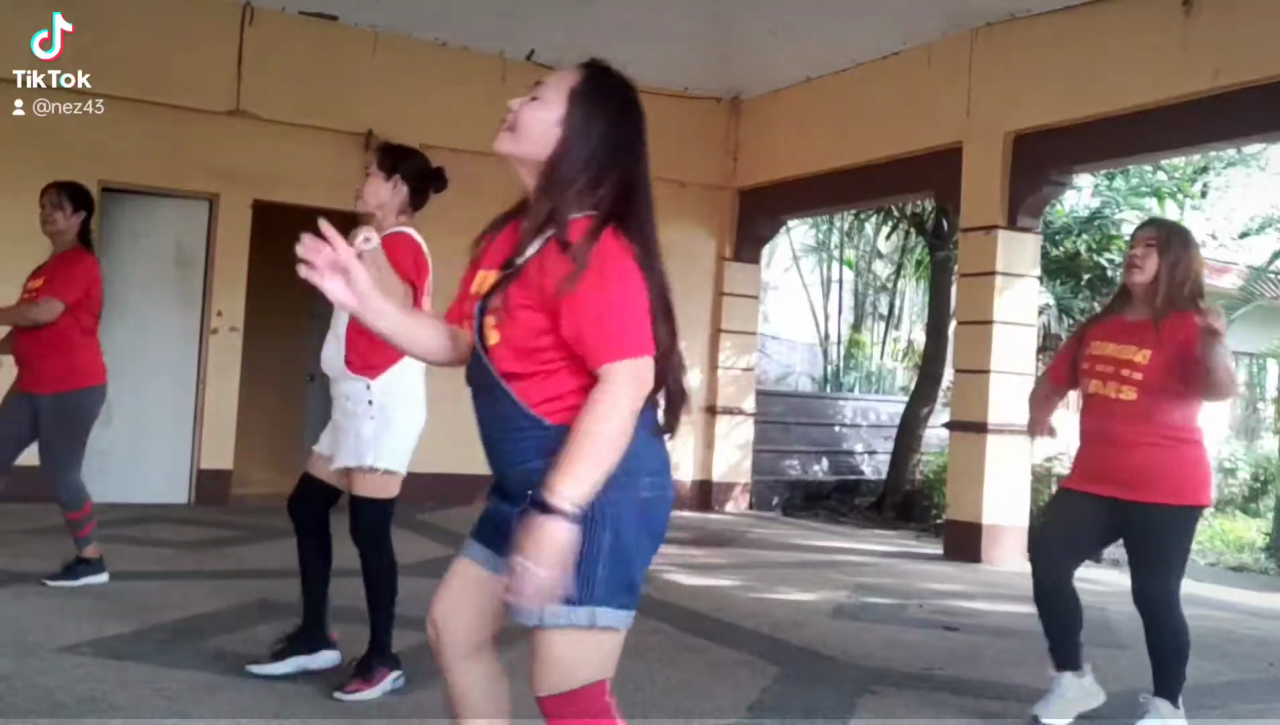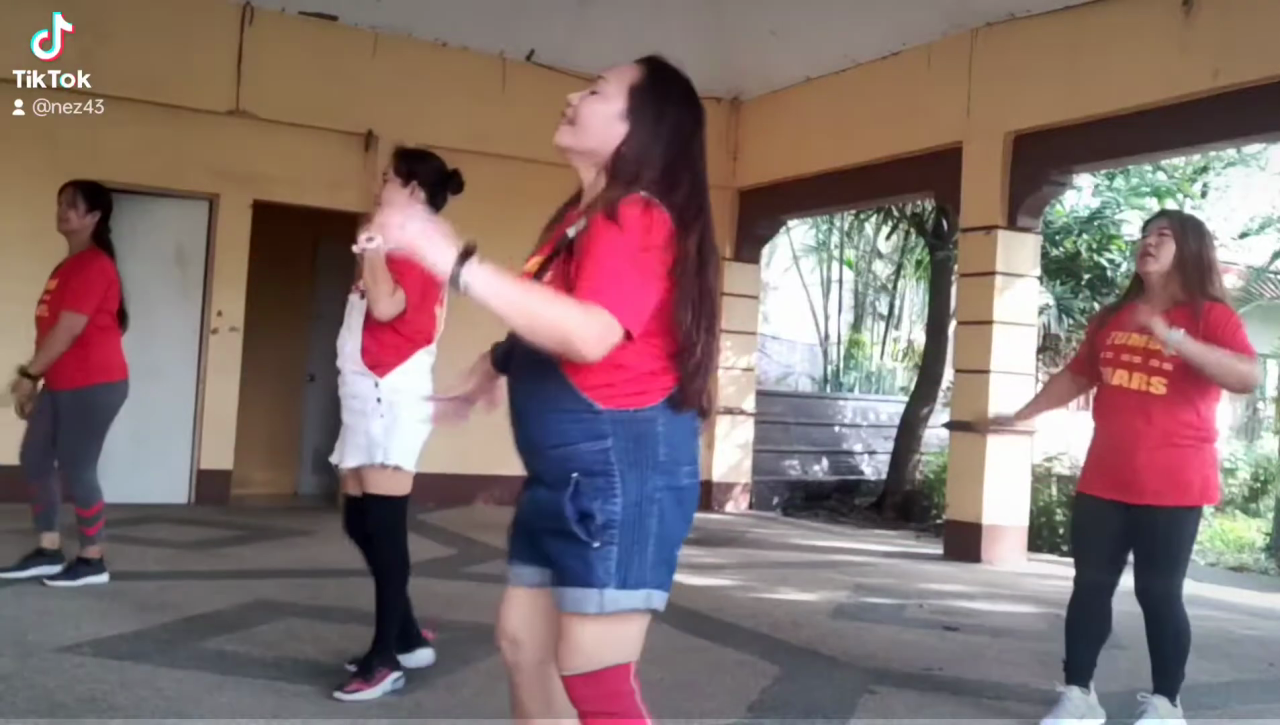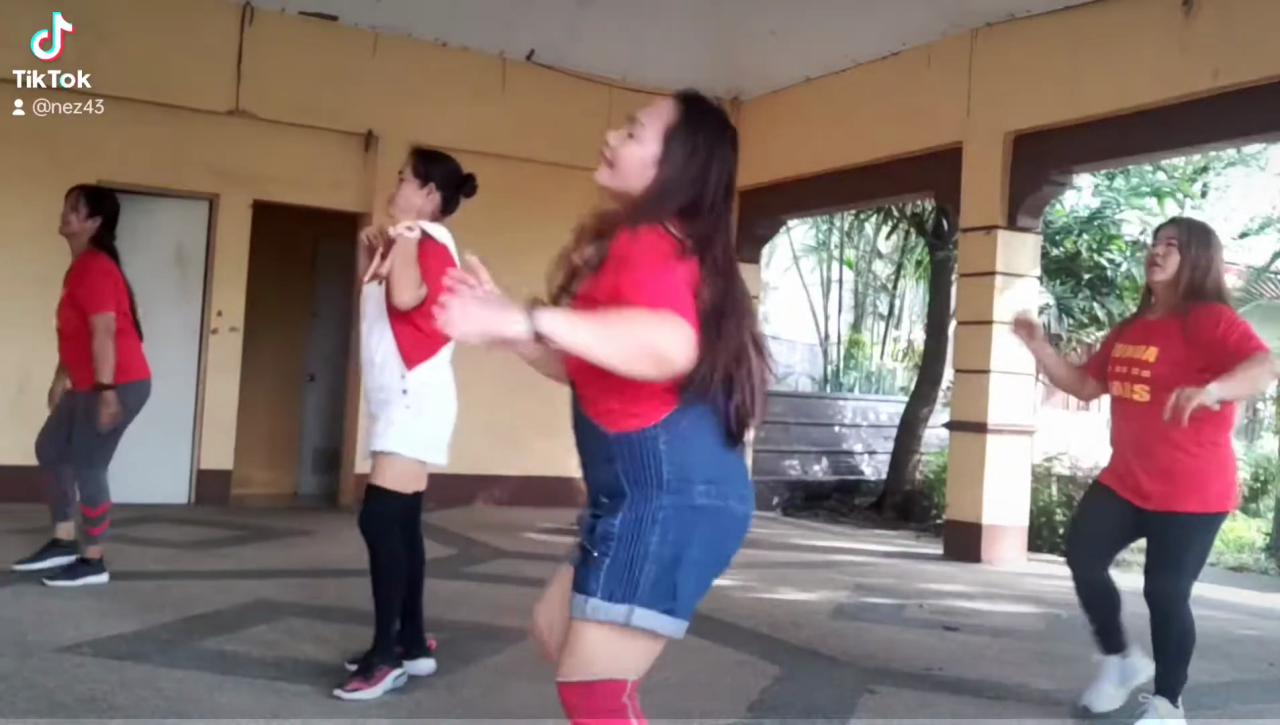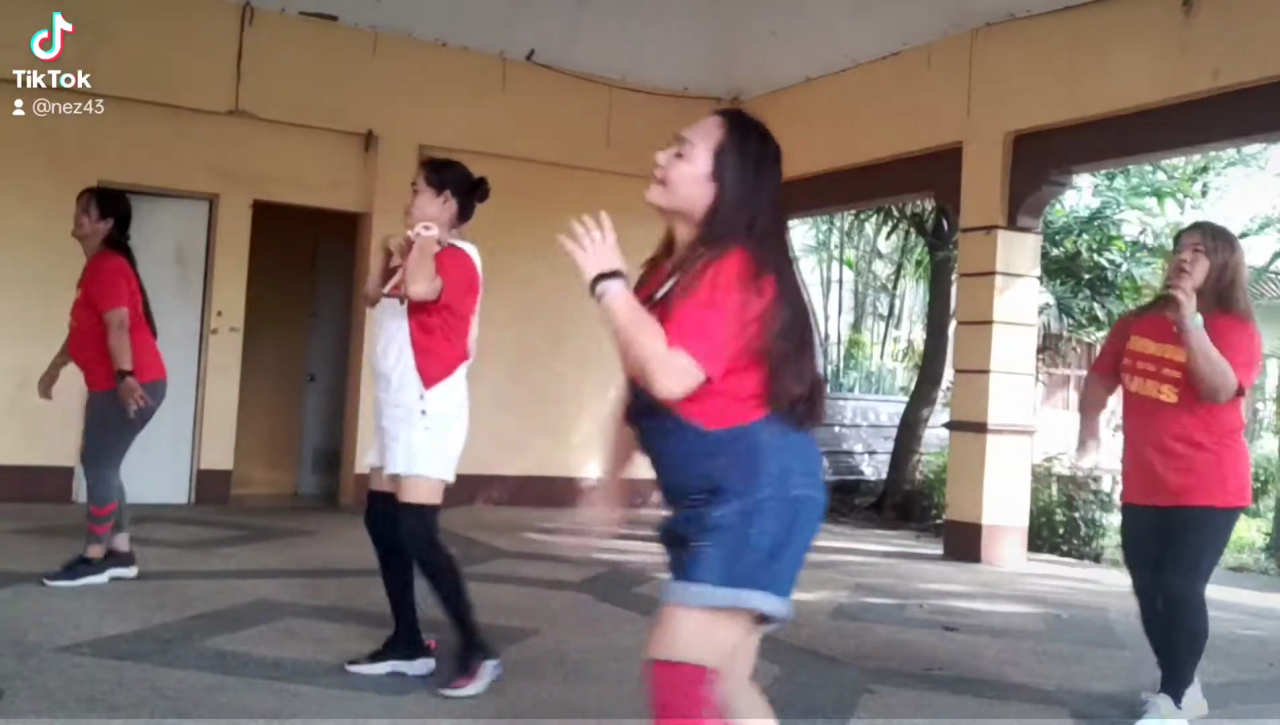
dt=0.2s
person 1, frame 1
left shoulder: (592, 248)
right shoulder: (508, 237)
left elbow: (627, 381)
right elbow: (454, 342)
left wrist: (561, 512)
right wrist: (359, 298)
left hip: (590, 500)
right hip: (529, 492)
right knee: (453, 627)
person 1, frame 2
left shoulder: (639, 222)
right shoulder: (575, 223)
left elbow: (587, 333)
left wrist: (456, 262)
right wrist: (493, 366)
left hip: (627, 476)
right hip: (565, 480)
right knee: (521, 641)
person 1, frame 3
left shoulder: (650, 244)
right shoulder: (641, 248)
left elbow: (671, 348)
right elbow: (589, 365)
left wrist: (531, 323)
right wrist: (508, 324)
left hip: (668, 499)
right hip: (646, 497)
right knee: (556, 628)
person 1, frame 4
left shoulder: (733, 269)
right shoulder: (667, 270)
left elbow: (666, 374)
right elbow: (645, 392)
left wrist: (607, 281)
right wrist: (614, 480)
left hip: (756, 499)
right hip: (717, 501)
left knee: (678, 675)
right knee: (713, 674)
person 2, frame 1
left shoulder: (403, 245)
right shoulder: (377, 243)
left elbow: (397, 309)
left wrist: (366, 250)
right wrist: (349, 259)
left hip: (383, 402)
right hip: (356, 401)
left knee: (369, 529)
right knee: (306, 508)
left ankle: (382, 658)
right ankle: (313, 637)
person 2, frame 2
left shoulder: (411, 249)
right shoulder: (395, 247)
left elbow: (386, 308)
right elbow: (370, 309)
left wrist: (373, 252)
right wrist: (368, 255)
left hip: (391, 401)
right hip: (368, 401)
left knee: (382, 528)
right knee: (360, 523)
left ankle: (384, 658)
right ankle: (408, 636)
person 2, frame 3
left shoulder: (431, 244)
right shoulder: (408, 243)
left elbow: (404, 298)
right elbow: (373, 290)
left wrist: (403, 238)
right wrist: (370, 247)
left hip: (415, 396)
right hip: (395, 397)
left knee: (380, 520)
right knee: (399, 524)
left ankle: (386, 655)
right ankle: (412, 643)
person 2, frame 4
left shoulder: (455, 257)
right shoulder: (418, 255)
left elbow: (419, 290)
right elbow: (374, 298)
left wrist: (424, 244)
right wrist: (386, 255)
left hip: (428, 412)
right hip: (397, 410)
left knee: (416, 534)
right knee: (382, 524)
left ankle: (475, 650)
right ankle: (408, 643)
person 3, frame 1
left shoulder: (1186, 326)
right shoulder: (1096, 328)
left elbow: (1219, 389)
right elbow: (1054, 380)
left wrist: (1215, 344)
right wrist: (1039, 411)
left hip: (1166, 488)
right hip: (1093, 481)
left knee: (1156, 598)
right knee: (1046, 564)
right ankle: (1073, 677)
person 3, frame 2
left shoulder: (1212, 317)
right shoulder: (1111, 319)
left elbow: (1247, 377)
right elbow: (1074, 377)
left wrist: (1172, 338)
right wrist: (1022, 414)
left hip: (1175, 483)
right hip: (1106, 478)
left knee: (1159, 592)
right knee: (1090, 585)
person 3, frame 3
left shoulder: (1211, 319)
right shoulder: (1128, 329)
left elbow: (1264, 367)
right elbow: (1085, 383)
left wrist: (1209, 390)
right wrist: (1040, 349)
left hip: (1191, 488)
right hip: (1126, 478)
left knee: (1166, 593)
right knee: (1082, 560)
right ankle: (1121, 659)
person 3, frame 4
left shoulder: (1233, 329)
right shoulder: (1135, 323)
left elbow: (1219, 389)
right elbow: (1100, 380)
left wrist: (1191, 321)
right wrist: (1089, 422)
left hip: (1208, 485)
right hip: (1144, 484)
left knee: (1181, 587)
right knee: (1150, 589)
person 4, frame 1
left shoulder: (80, 263)
right shoulder: (45, 268)
left elbow: (41, 312)
left hip: (71, 388)
left knee: (60, 474)
left ankle: (91, 560)
person 4, frame 2
left shoulder: (93, 265)
right shoulder: (68, 266)
left elbow: (68, 329)
right elbow: (50, 328)
left hip: (94, 385)
right hip: (61, 384)
left knee: (76, 470)
right knee: (34, 460)
left ankle: (92, 561)
right ankle: (48, 552)
person 4, frame 3
left shoulder: (94, 268)
right shoulder: (82, 267)
left elbow: (104, 330)
left wrist: (105, 389)
right wrist: (60, 378)
left hip: (119, 384)
right hip: (90, 384)
left knee: (88, 467)
right knee: (49, 450)
left ankle: (93, 561)
right ankle: (64, 542)
person 4, frame 4
left shoulder: (107, 267)
right shoulder: (98, 268)
left elbow: (118, 325)
right elbow: (82, 331)
left wrist: (125, 376)
right wrist: (54, 369)
left hip: (131, 384)
right hip: (107, 384)
left knee: (98, 466)
right knee: (98, 465)
left ankle: (94, 560)
right ankle: (120, 553)
